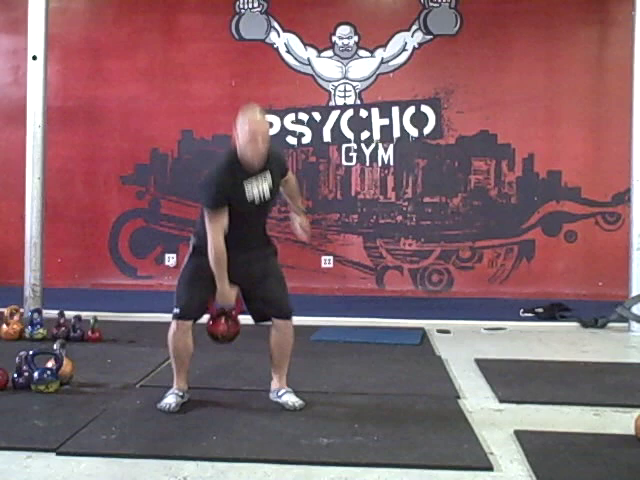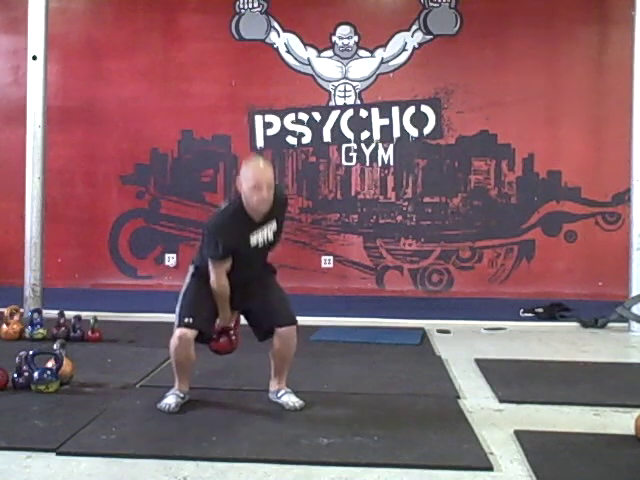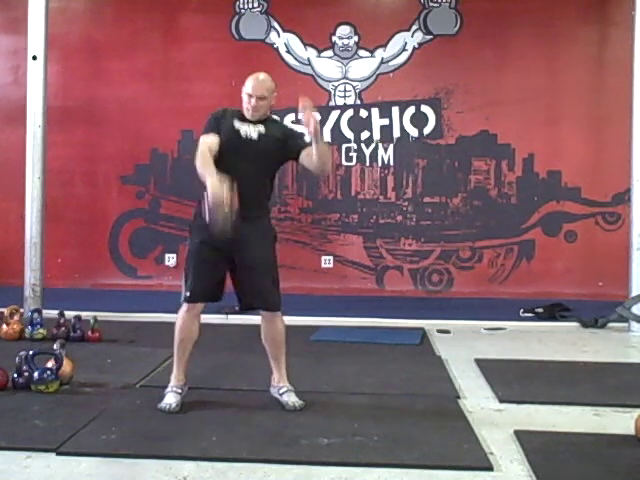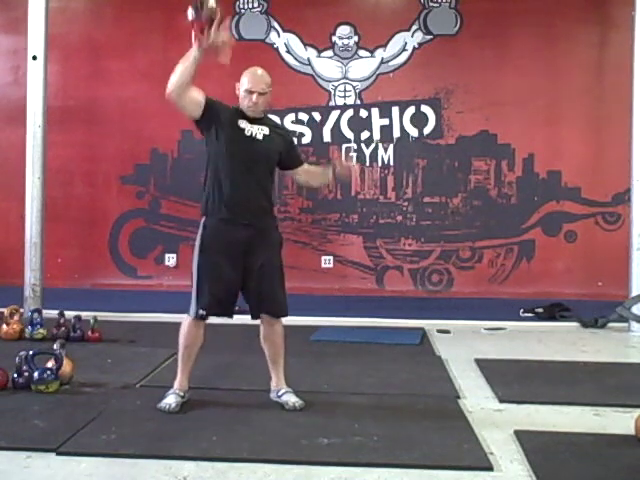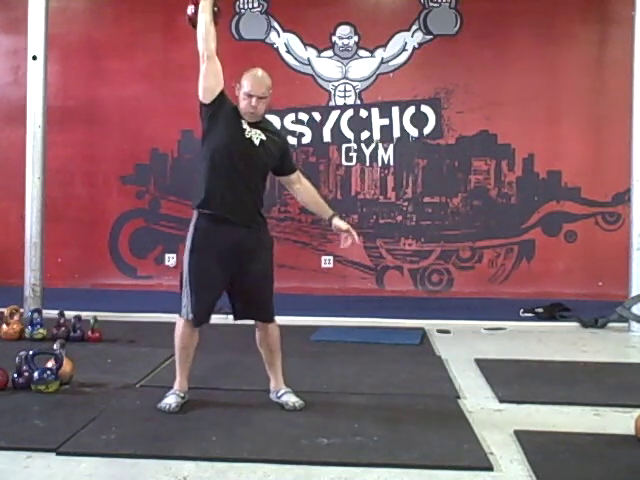
dt=0.3s
person 1, frame 1
left shoulder: (275, 159)
right shoulder: (219, 177)
left elbow: (287, 181)
right elbow: (215, 238)
left wrist: (297, 212)
right wrist: (222, 286)
left hip: (257, 251)
right hip: (210, 253)
left knee: (282, 317)
right knee: (181, 320)
left ankle: (279, 385)
right ankle: (179, 386)
person 1, frame 2
left shoulder: (279, 201)
right shoulder: (223, 224)
right elbow: (218, 277)
right wrist: (225, 313)
left hip: (257, 277)
right hip: (209, 278)
left knee: (287, 328)
right knee: (183, 334)
left ankle: (278, 386)
right ankle: (181, 388)
person 1, frame 3
left shoulder: (282, 132)
right shoulder: (222, 118)
left elbow: (321, 166)
right elbow: (204, 155)
left wrist: (315, 134)
right wrist: (212, 182)
left hip: (254, 228)
right hip: (210, 224)
left knee: (270, 307)
right knee: (192, 303)
left ankle: (280, 382)
right ankle: (177, 383)
person 1, frame 4
left shoulder: (278, 135)
right shoulder: (217, 116)
left elbow: (304, 175)
right elbow: (174, 91)
left wrist: (334, 171)
right wrist: (199, 50)
left hip: (261, 234)
right hip: (219, 228)
left knee: (271, 312)
right knee: (198, 312)
left ankle: (279, 385)
right ankle: (180, 386)
person 1, frame 5
left shoulder: (274, 139)
right shoulder: (218, 113)
left elbow: (297, 183)
right elbow: (207, 54)
left wrist: (333, 218)
left hip: (253, 235)
right hip: (210, 230)
left knee: (264, 315)
right knee: (192, 313)
left ankle: (278, 386)
right ankle: (180, 387)
